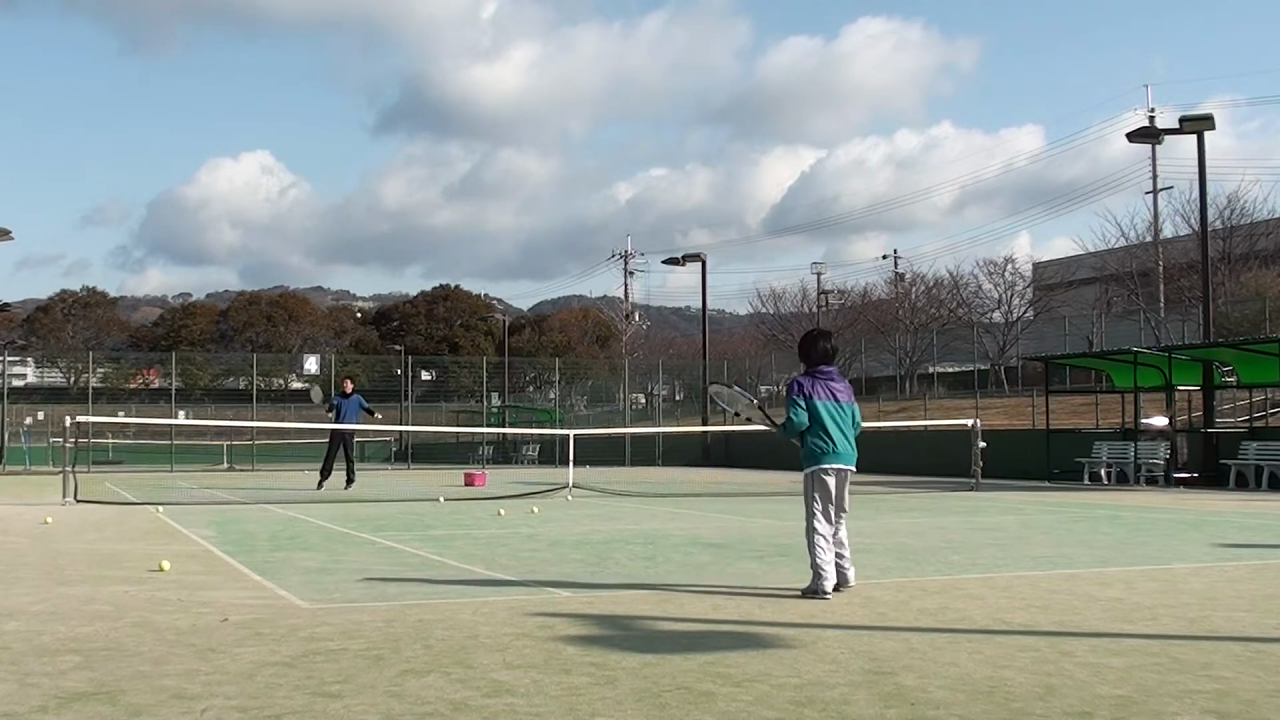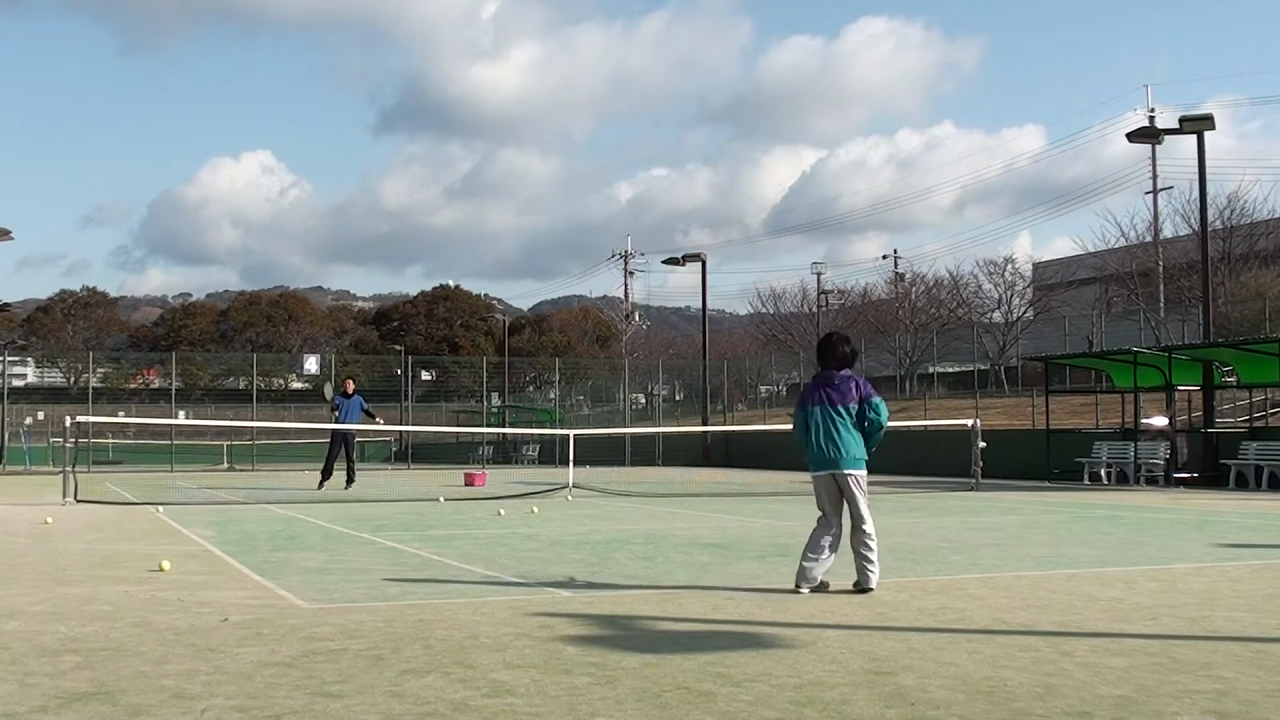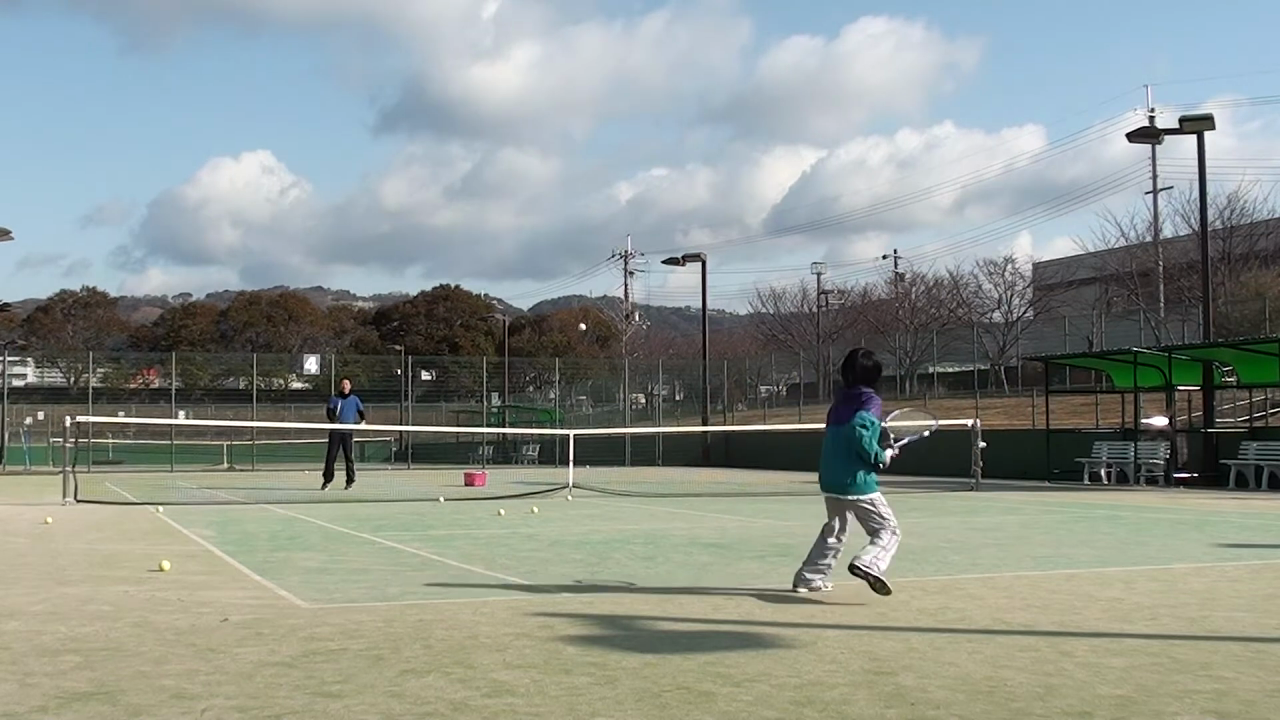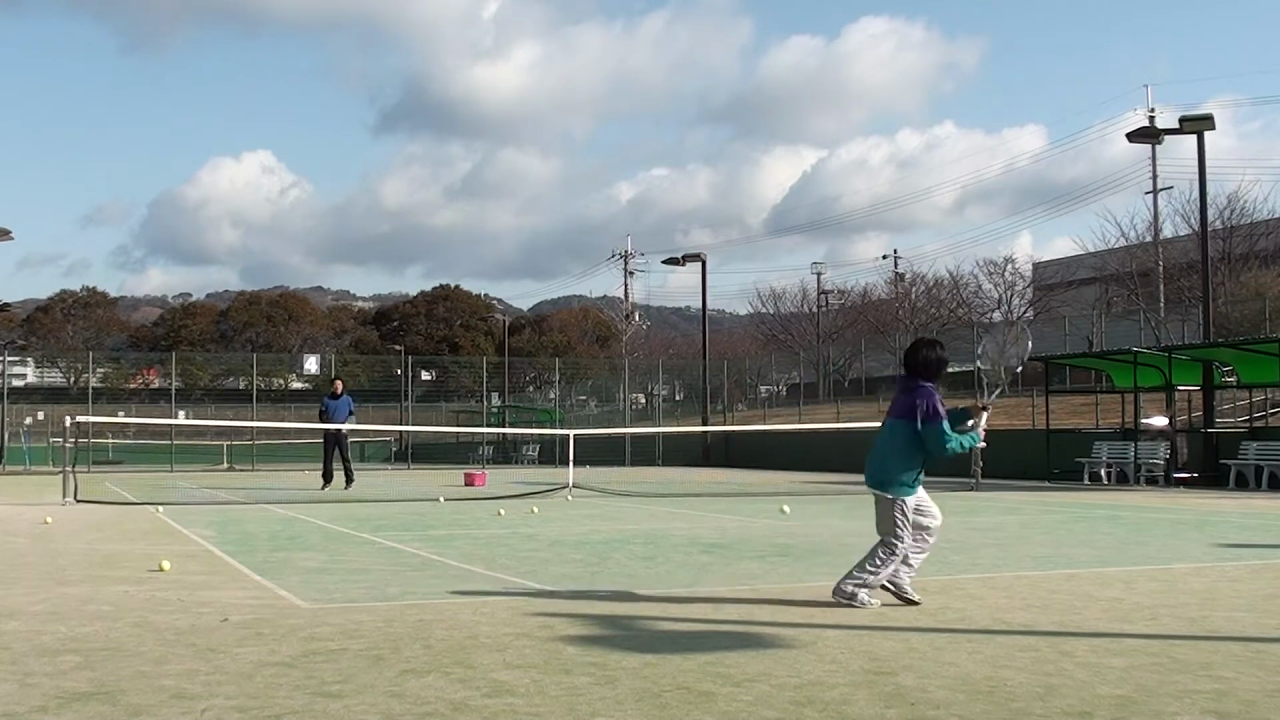
dt=0.3s
person 1, frame 1
left shoulder: (799, 384)
right shoulder: (843, 384)
left elbow: (798, 421)
right elbow: (856, 421)
left wrist: (787, 430)
left hip: (817, 459)
right hip: (845, 459)
left knee: (818, 522)
right knee: (837, 519)
left ankle: (822, 584)
right ankle: (843, 574)
person 1, frame 2
left shoulder: (809, 390)
right shoulder: (859, 385)
left elbow: (800, 431)
right elbow: (878, 418)
right wrist: (866, 445)
left hip: (821, 464)
right hip: (852, 461)
left knee: (829, 521)
right knee: (862, 520)
left ankle: (808, 577)
right ankle: (867, 578)
person 1, frame 3
left shoulder: (839, 403)
right shoulder: (870, 401)
right elbow: (859, 431)
left wrist: (882, 448)
right wrist: (879, 457)
left hip: (831, 482)
right hip: (858, 484)
left knee: (834, 530)
right knee: (888, 531)
left ankle: (809, 577)
right ankle: (867, 565)
person 1, frame 4
left shoulder: (906, 392)
right shoulder: (928, 398)
right elbow: (942, 443)
left wrist: (966, 413)
right wrist: (973, 438)
left hip: (882, 474)
right hip: (897, 480)
left knee: (929, 521)
right knee: (896, 541)
left ankle: (896, 577)
right ankle: (849, 589)
